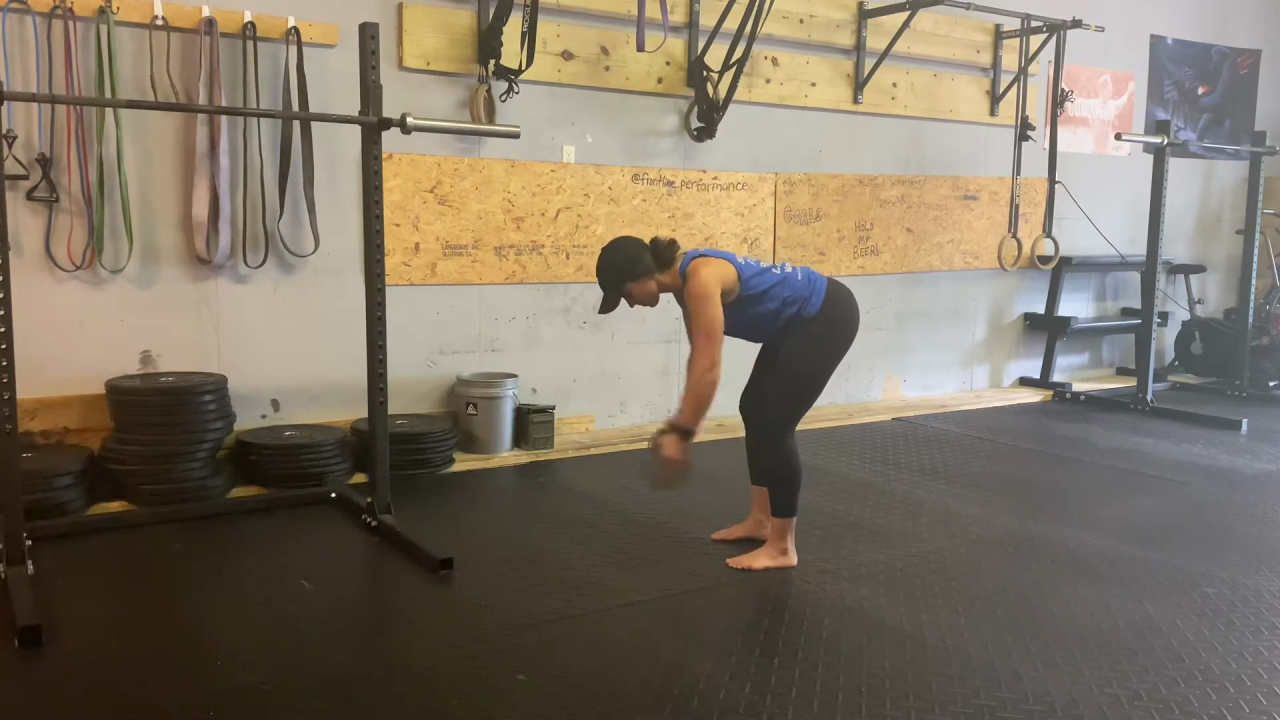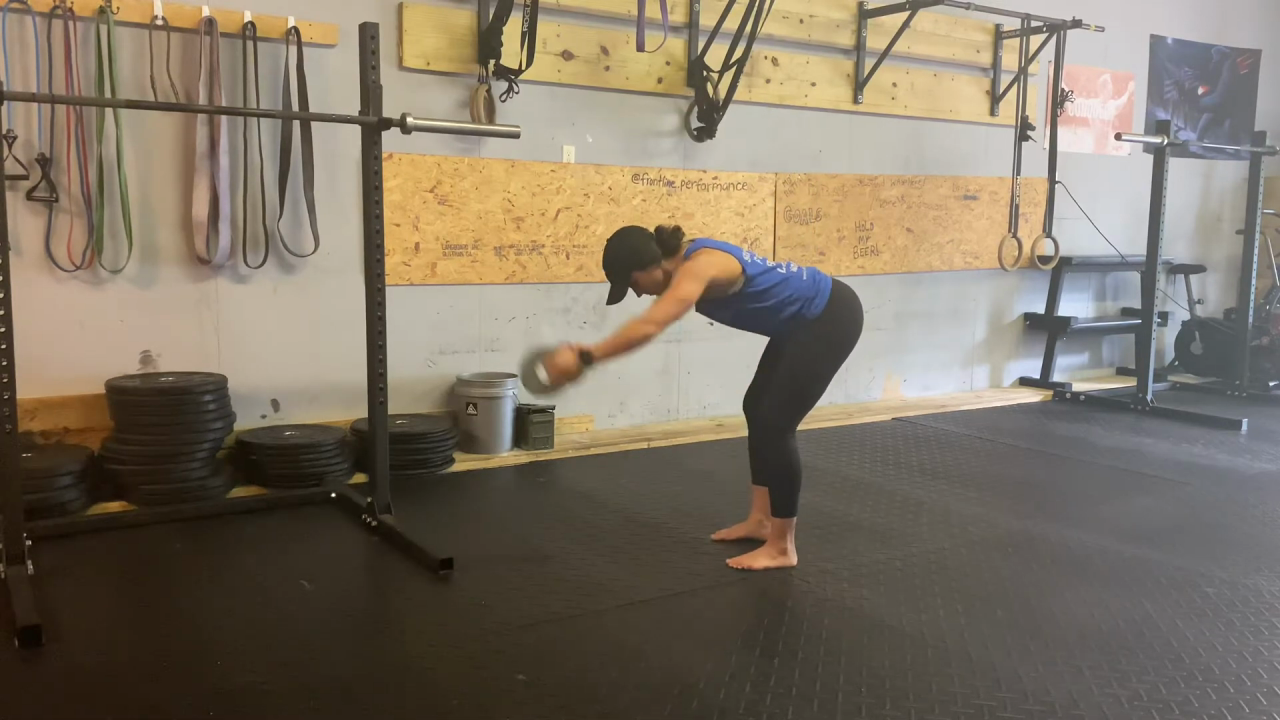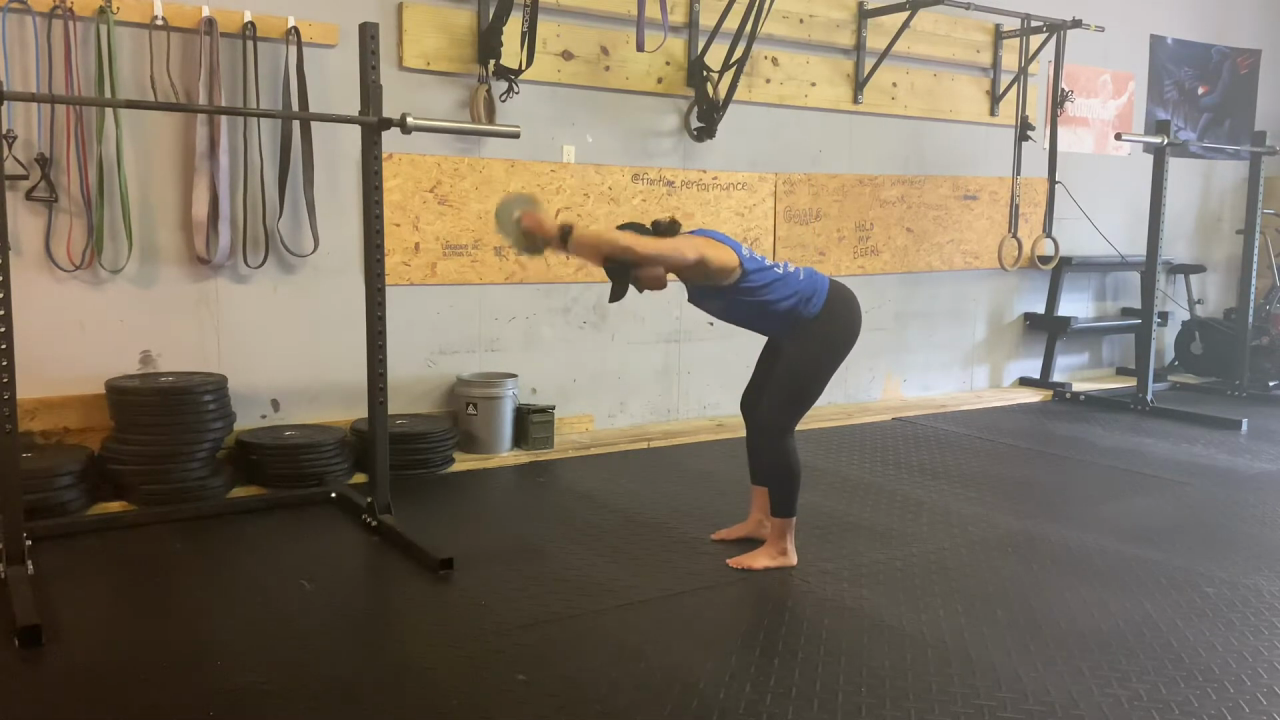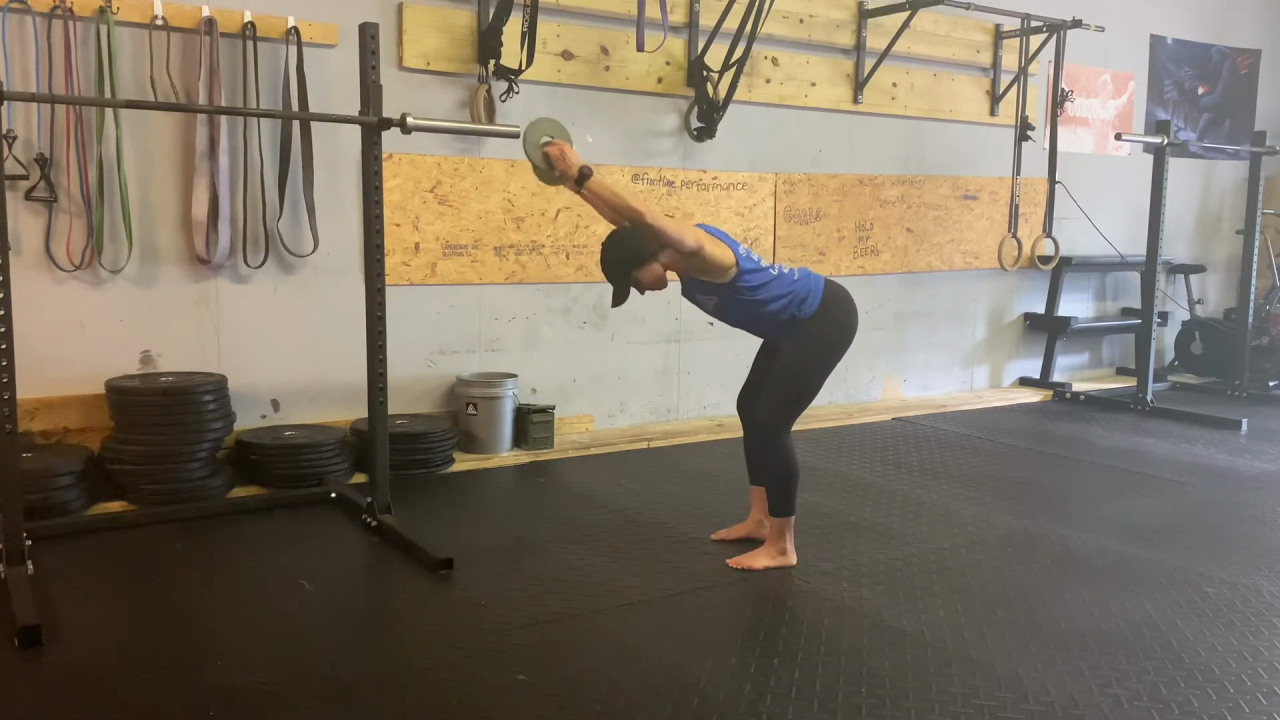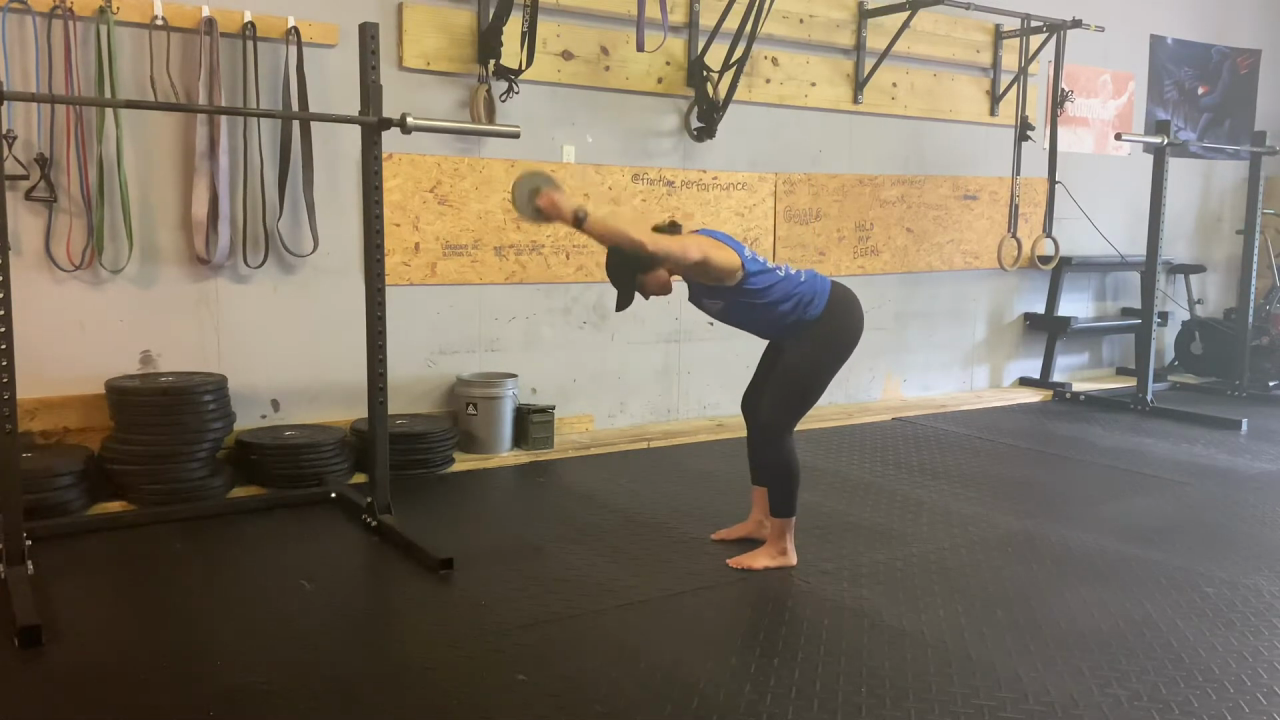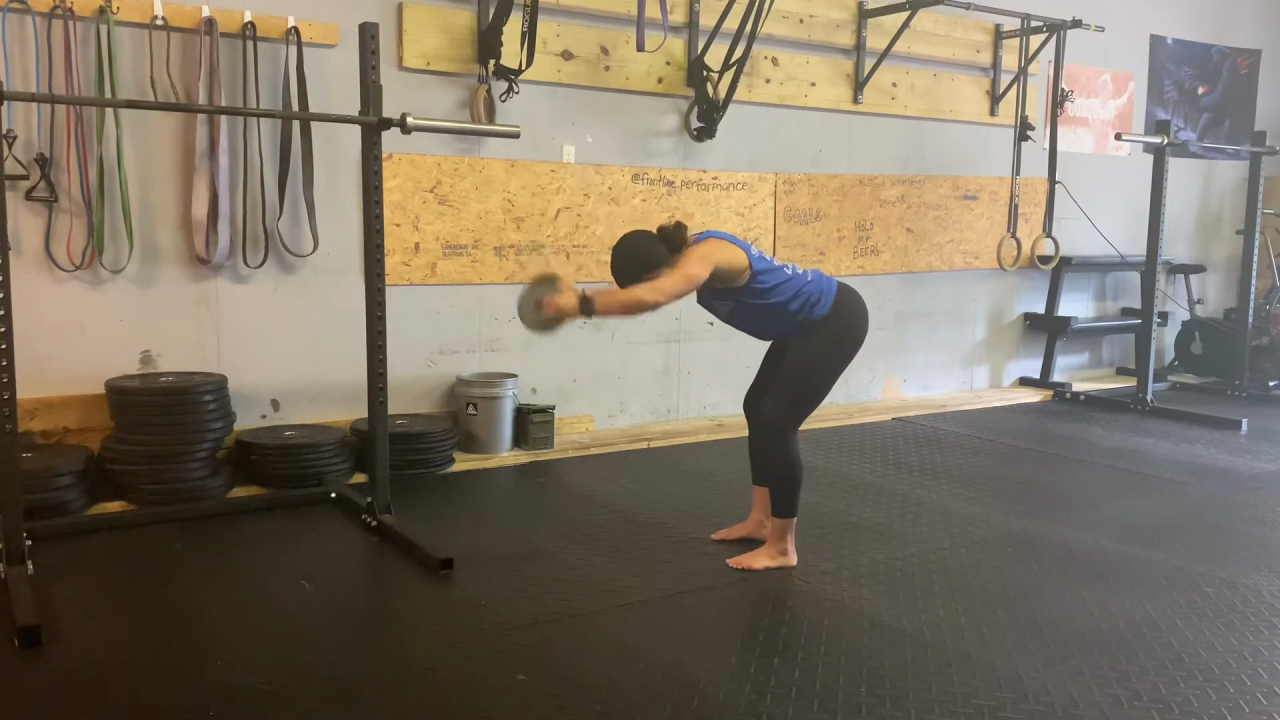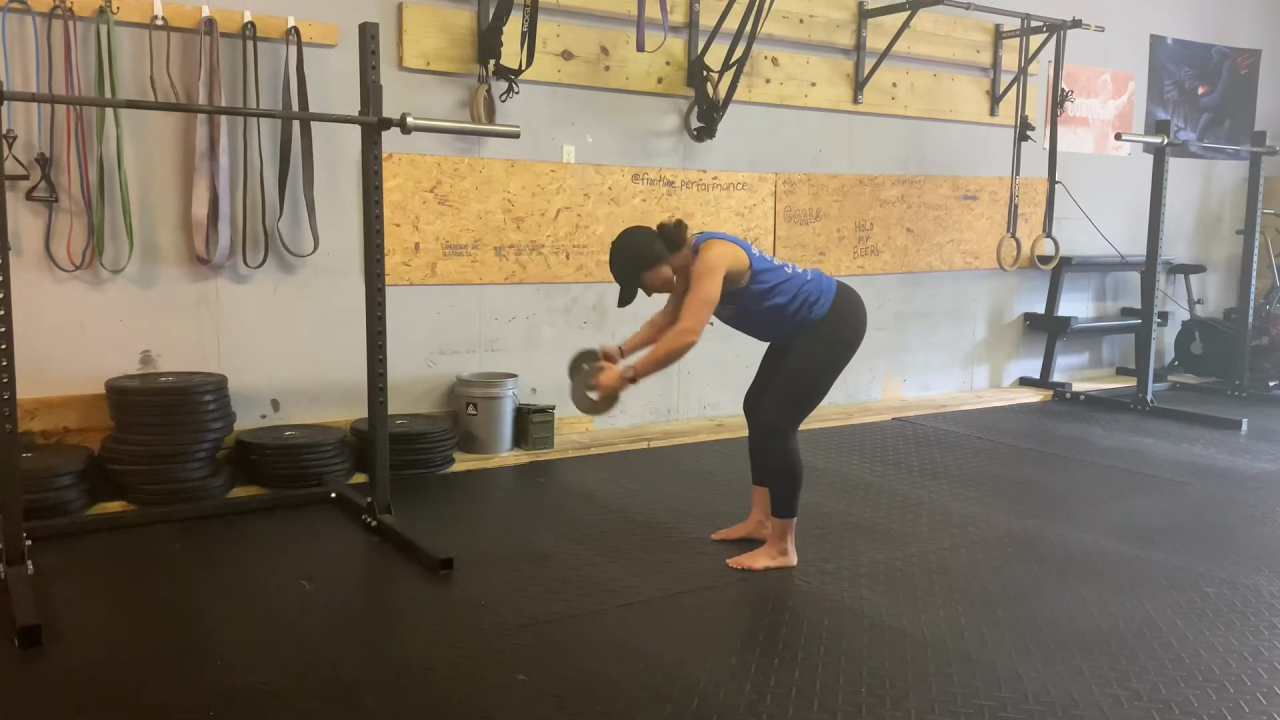
dt=0.2s
person 1, frame 1
left shoulder: (700, 279)
right shoulder: (684, 280)
left elbow: (709, 368)
right elbow: (701, 358)
left wrist: (681, 432)
right wrist: (681, 421)
left hip: (828, 315)
right hip: (800, 319)
left knee: (774, 423)
right knee: (754, 411)
left ankle: (782, 546)
right ankle: (759, 519)
person 1, frame 2
left shoulder: (699, 267)
right shoulder: (684, 262)
left elbow: (649, 326)
right elbow: (650, 324)
left wrist: (584, 357)
right wrist: (588, 353)
left hip: (831, 318)
right hip: (801, 318)
left knee: (774, 424)
right knee: (757, 408)
left ankle: (782, 547)
right ankle: (760, 519)
person 1, frame 3
left shoulder: (696, 253)
right shoulder: (685, 252)
left elbow: (632, 246)
right elbow: (629, 252)
left wrist: (560, 233)
right wrist: (560, 237)
left hip: (829, 317)
right hip: (800, 320)
left knee: (773, 424)
right knee: (755, 408)
left ankle: (781, 547)
right ankle: (761, 519)
person 1, frame 4
left shoulder: (698, 251)
right shoulder: (681, 249)
left elbow: (643, 216)
right elbow: (626, 221)
left wrist: (579, 173)
right wrist: (573, 180)
left hip: (826, 318)
right hip: (797, 322)
left knee: (770, 424)
right knee: (751, 410)
left ankle: (781, 546)
right ankle: (760, 519)
person 1, frame 5
left shoulder: (702, 252)
right shoulder: (688, 252)
left elbow: (645, 243)
right elbow: (633, 245)
left wrist: (574, 215)
right wrist: (574, 215)
left hip: (831, 321)
right hip: (802, 321)
left knee: (773, 424)
right knee: (755, 410)
left ankle: (781, 546)
right ankle: (760, 519)
person 1, frame 6
left shoulder: (707, 256)
right shoulder: (691, 255)
left elbow: (652, 296)
right elbow: (646, 288)
left wrist: (583, 305)
right wrist: (585, 297)
left hip: (836, 320)
right hip: (807, 323)
left knee: (776, 423)
right knee: (758, 408)
left ankle: (781, 547)
right ankle: (760, 519)
person 1, frame 7
left shoulder: (710, 259)
right shoulder: (689, 260)
left elbow: (686, 335)
right elbow: (670, 318)
left wrist: (627, 375)
right wrist: (621, 352)
left hip: (836, 320)
right hip: (809, 322)
left knee: (776, 423)
right knee: (758, 409)
left ankle: (782, 546)
right ankle: (760, 519)
